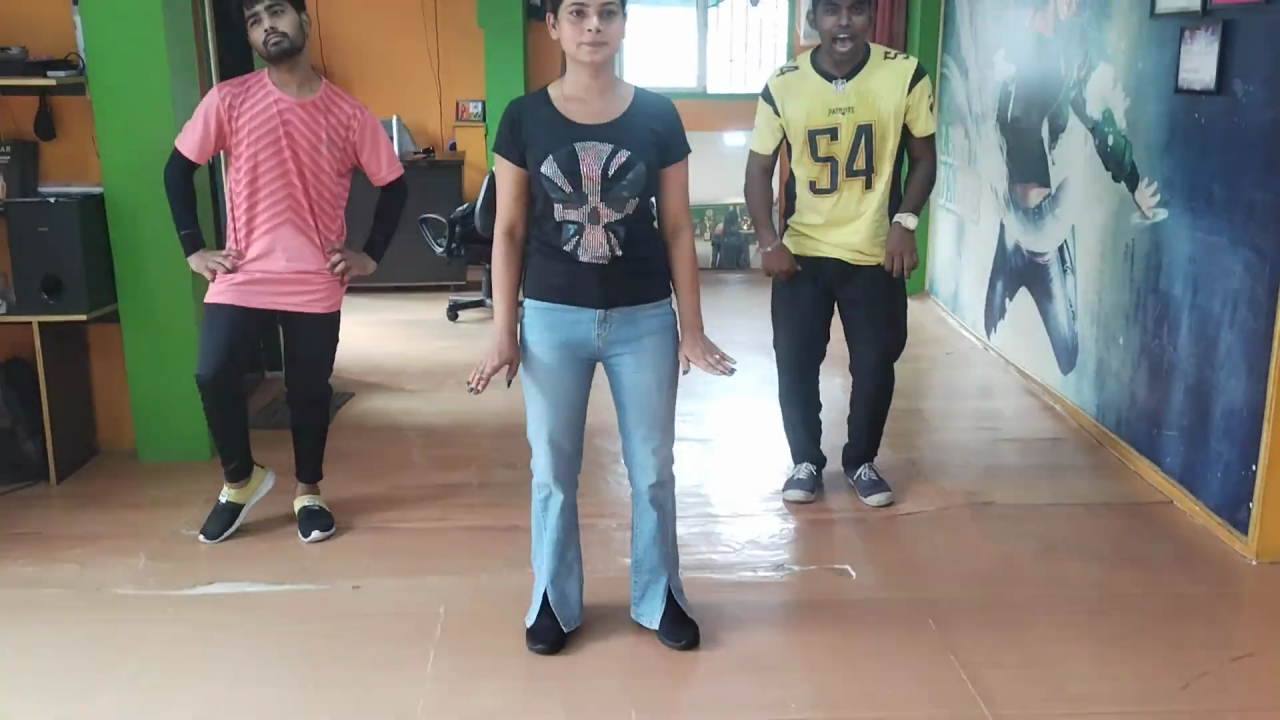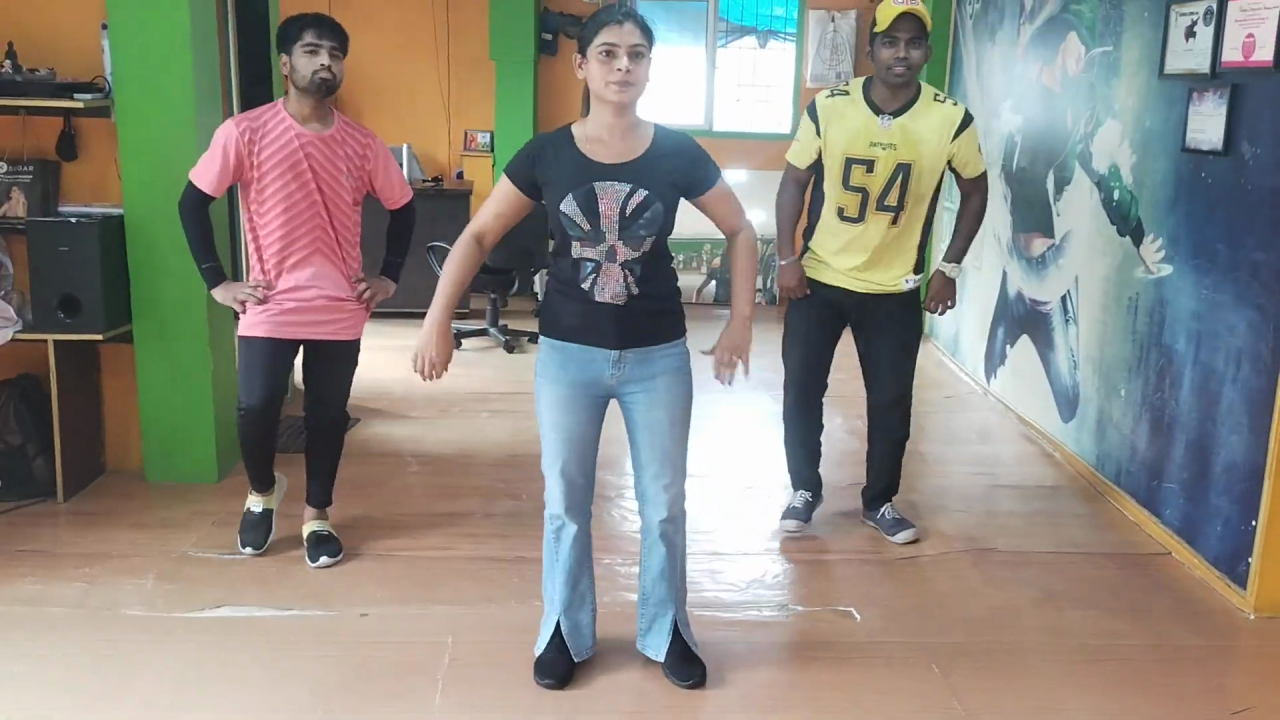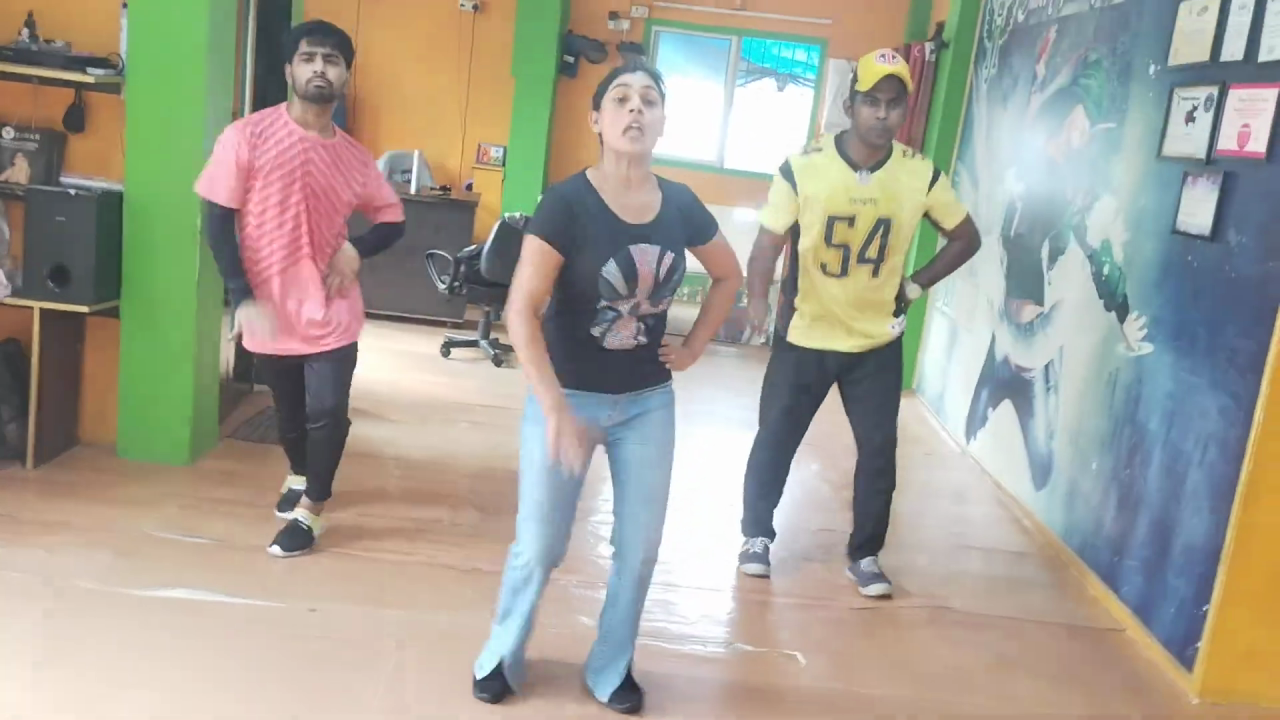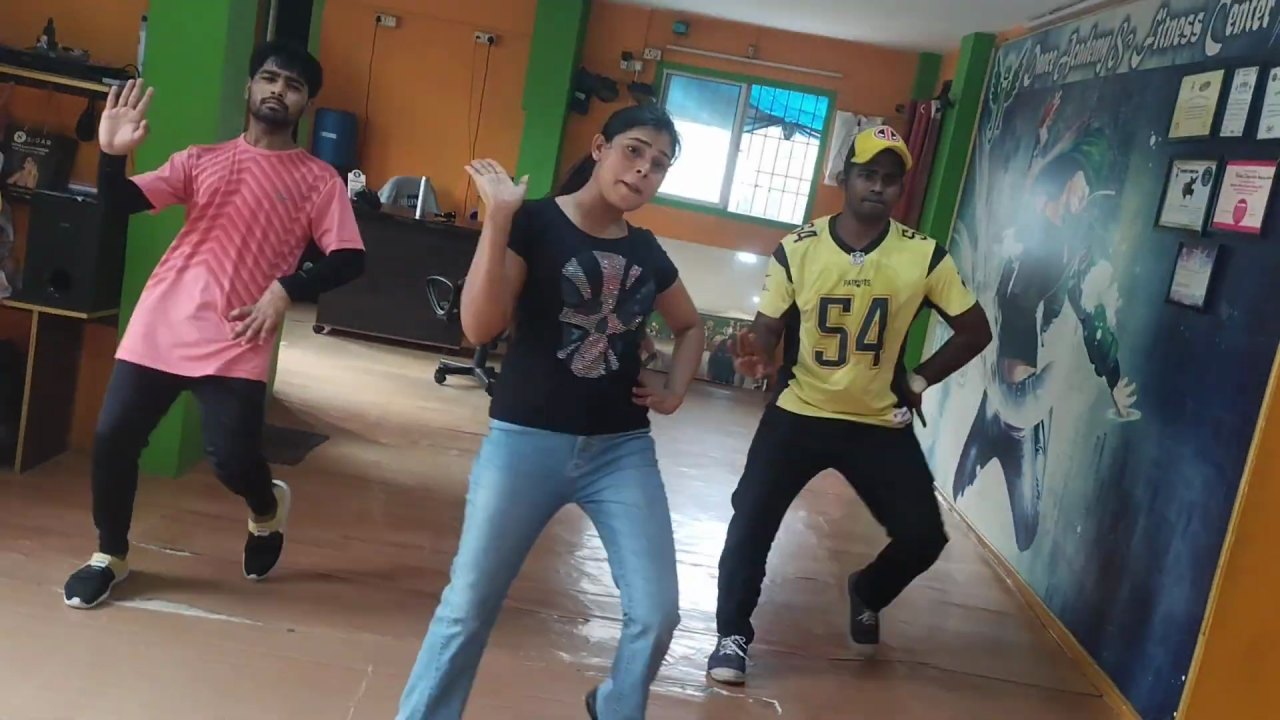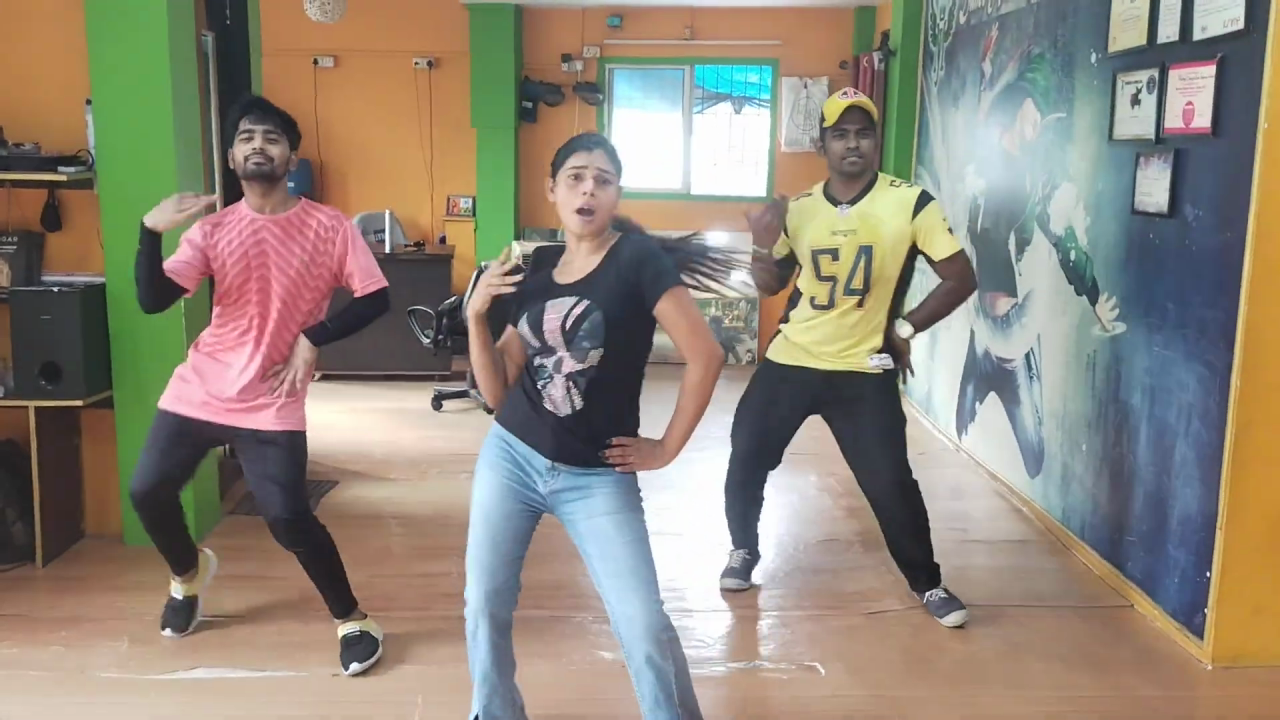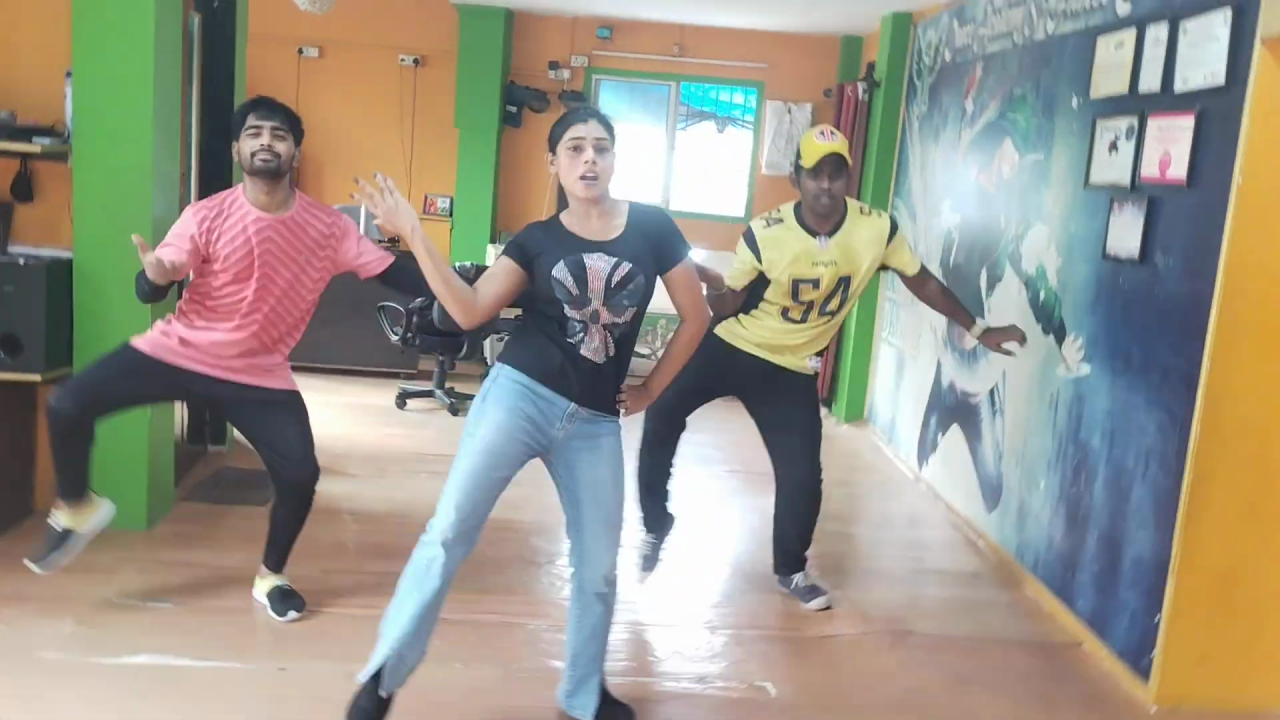
dt=0.7s
person 1, frame 1
left shoulder: (658, 115)
right shoulder: (524, 117)
left elbow: (677, 229)
right elbow: (510, 230)
left wrist: (693, 330)
right wrist: (504, 332)
left hip: (643, 318)
right hip: (553, 317)
left knee: (652, 467)
right knee: (552, 468)
left ankle: (659, 596)
right ankle: (554, 600)
person 1, frame 2
left shoulder: (678, 152)
right shoulder: (547, 154)
left elbow: (741, 233)
right elbow: (478, 236)
left wrist: (740, 322)
right wrist: (436, 320)
left hip: (657, 357)
right hip: (568, 354)
left knee: (663, 503)
right knee: (565, 502)
left ankle: (665, 632)
right ankle: (563, 632)
person 1, frame 3
left shoulder: (682, 205)
right shoulder: (567, 204)
left elbow: (730, 278)
right elbow: (523, 314)
left wrist: (691, 347)
right wrist: (556, 414)
left hip: (645, 401)
right hip: (567, 394)
left knee: (640, 547)
right knee: (539, 547)
left ankle: (610, 667)
right ankle: (503, 654)
person 1, frame 4
left shoulder: (645, 250)
right shoulder: (534, 222)
left elbow: (688, 327)
right elbow: (477, 327)
left wrist: (673, 391)
right wrist: (495, 220)
left hip: (622, 449)
right hip: (527, 440)
left knee: (655, 614)
right knee: (468, 606)
person 1, frame 5
left shoulder: (641, 258)
right shoulder: (533, 281)
left elbow: (704, 355)
right elbow: (497, 391)
left wrist: (668, 447)
right wrist: (477, 314)
left hip: (596, 475)
right hip: (511, 456)
left knee: (642, 624)
right knee: (485, 601)
person 1, frame 6
left shoulder: (653, 227)
right shoulder: (536, 239)
left elbow: (696, 313)
right elbow: (471, 312)
left wrist: (651, 391)
right wrist: (415, 234)
left hip: (594, 421)
right hip: (520, 395)
left knee: (599, 567)
right knee: (450, 531)
person 2, frame 1
left shoulder: (349, 115)
right shoulder: (228, 101)
left elbow: (393, 184)
right elbow: (178, 169)
left wrist: (370, 254)
right wrist: (193, 250)
left hip: (316, 280)
right hip: (244, 273)
left knee: (310, 388)
right knee: (214, 374)
left ankle: (308, 492)
right ankle: (241, 481)
person 2, frame 2
left shoulder: (363, 144)
right shoulder: (244, 132)
left elbow: (402, 208)
right elbow: (193, 202)
left wrist: (389, 277)
right wrist: (217, 282)
left hip: (339, 308)
right hip: (271, 303)
left knee: (328, 415)
right knee: (256, 407)
left ankle: (316, 516)
right ankle: (262, 492)
person 2, frame 3
left shoulder: (357, 159)
right shoulder: (247, 136)
left elbow: (392, 224)
right elbow: (218, 220)
left wrist: (354, 249)
right wrist: (245, 297)
left hip: (331, 312)
right hip: (268, 310)
left knee: (327, 415)
right knee: (291, 412)
left ankle: (308, 509)
right ankle: (299, 474)
person 2, frame 4
left shoulder: (319, 179)
right shoulder: (202, 159)
left elbow: (348, 260)
right elbow: (118, 203)
left wrist: (285, 290)
right wrist: (111, 152)
left hip: (236, 341)
right hip: (161, 326)
left knee: (232, 457)
right knee: (112, 439)
left ankle: (267, 510)
right ankle: (110, 554)
person 2, frame 5
left shoulder: (330, 227)
right shoulder: (209, 230)
left elbow: (375, 297)
right elbow: (153, 300)
left wrist: (313, 338)
right wrist: (152, 231)
left hip: (272, 400)
right hip: (201, 386)
left knee: (287, 517)
right knee: (147, 490)
left ankle: (351, 619)
right ankle: (189, 574)
person 2, frame 6
left shoulder: (326, 225)
right shoulder: (205, 216)
left elbow: (389, 270)
right elbow: (150, 292)
right wrist: (155, 274)
left hip: (260, 371)
right hip: (181, 348)
left knee: (300, 475)
right knee: (68, 402)
left ankle: (271, 576)
right ankle: (76, 508)
person 3, frame 1
left shoulder: (905, 75)
right shoulder: (782, 87)
left elbow: (924, 158)
right elbow: (757, 173)
left wrist: (906, 223)
right wrist: (769, 243)
left hip: (876, 254)
right hip: (803, 254)
left knee: (873, 367)
right knee: (796, 363)
left ankle: (860, 462)
right ankle: (806, 460)
person 3, frame 2
left shoulder: (950, 118)
right shoulder: (827, 108)
left elbow: (974, 193)
right elbow: (794, 183)
left wrist: (949, 268)
right wrist: (787, 258)
left hip: (894, 289)
right hip: (820, 279)
left knee: (891, 400)
right knee: (802, 386)
left ankle: (879, 500)
right ankle: (804, 488)
person 3, frame 3
left shoulder: (922, 174)
right shoulder: (803, 167)
left elbow: (966, 239)
right elbow: (767, 246)
left wrist: (912, 285)
right wrist: (756, 298)
left hip: (876, 343)
right hip: (804, 339)
left knee: (879, 452)
right knee: (774, 442)
left ankle: (864, 552)
right ankle: (757, 534)
person 3, frame 4
left shoulder: (924, 256)
right shoulder: (796, 249)
left elbow: (975, 330)
right elbow: (767, 332)
left wrist: (916, 383)
right wrist: (753, 348)
left hip: (880, 424)
right hip: (799, 413)
left knee: (924, 535)
right knee: (752, 519)
left ankle: (867, 597)
right ankle: (732, 633)
person 3, frame 5
left shoulder: (910, 202)
right shoulder: (797, 208)
left elbow: (961, 277)
right elbow: (770, 285)
left wrist: (905, 327)
right wrist: (766, 246)
left hip: (863, 370)
right hip: (789, 362)
left knee: (889, 482)
right knee: (746, 463)
left ankle: (927, 583)
right ankle: (744, 550)
person 3, frame 6
left shoulder: (877, 228)
right shoulder: (764, 232)
left elbow: (922, 281)
right elbow: (719, 301)
left wrist: (977, 329)
right wrist: (712, 283)
left hip: (791, 370)
right hip: (730, 346)
left knee: (802, 477)
right knee: (661, 418)
left ankle: (791, 570)
right ankle: (656, 526)
person 4, frame 1
left shoulder: (1076, 59)
right shoulder: (1015, 59)
left elbow: (1105, 128)
left wrist: (1134, 187)
left hip: (1051, 219)
right hip: (1015, 215)
left knee: (1065, 341)
right knee: (993, 327)
person 4, frame 2
left shoulder: (1086, 111)
right shoulder: (1023, 99)
left elbow: (1110, 182)
left wrist: (1140, 241)
left hip: (1054, 268)
right hip: (1018, 262)
left knee: (1065, 389)
right knee: (992, 371)
person 4, frame 3
left shoulder: (1087, 188)
right shoulder: (1031, 165)
left elbow: (1104, 260)
left wrist: (1124, 318)
left hip: (1041, 330)
right hip: (1008, 323)
left knee: (1038, 443)
right knee: (974, 425)
person 4, frame 4
left shoulder: (1084, 255)
right shoulder: (1027, 233)
left elbow: (1097, 327)
left wrist: (1114, 383)
left hip: (1032, 396)
right hip: (999, 385)
left knee: (1025, 505)
right knee: (961, 483)
person 4, frame 5
left shoulder: (1046, 183)
right shoulder: (989, 168)
left elbow: (1070, 247)
left wrist: (1096, 299)
left hip: (1018, 325)
right hip: (984, 321)
left knee: (1029, 435)
right knee: (964, 423)
person 4, frame 6
left shoulder: (1021, 222)
right shoulder: (965, 204)
left elbow: (1040, 286)
left wrist: (1063, 341)
left hip: (984, 364)
right hip: (951, 354)
left knee: (988, 470)
right knee: (925, 452)
